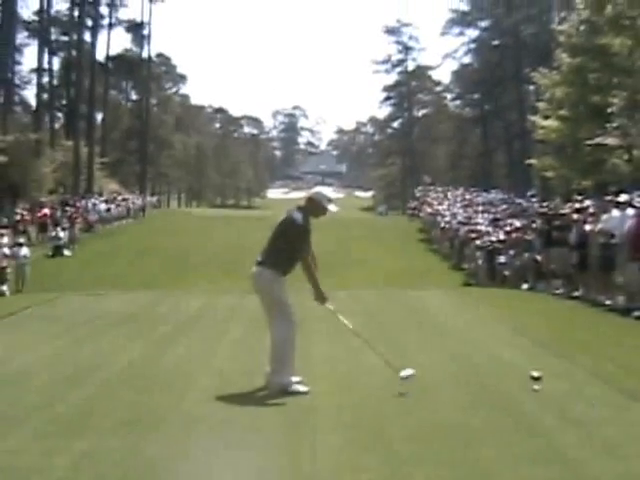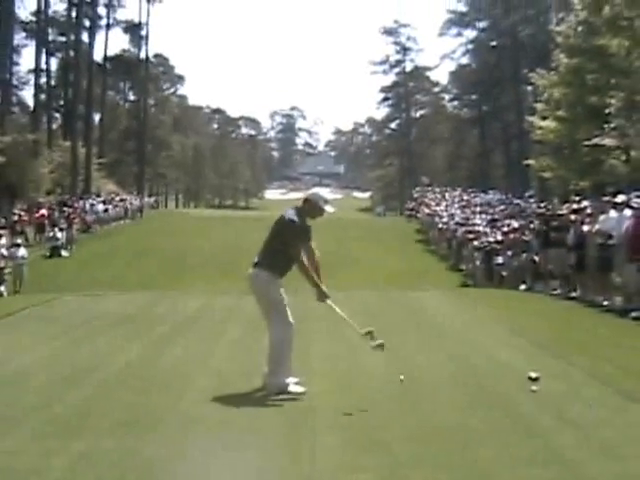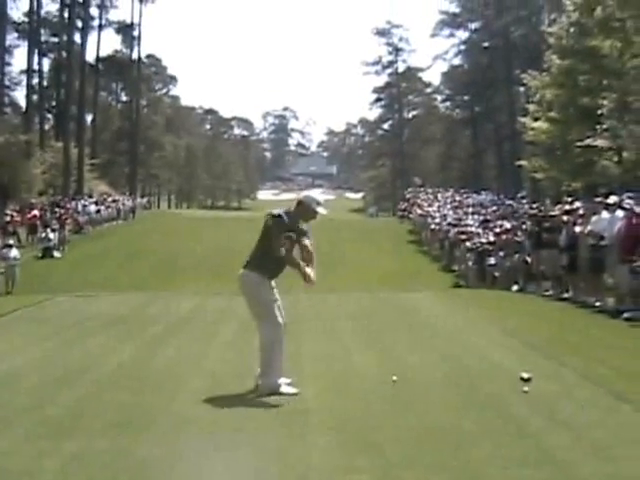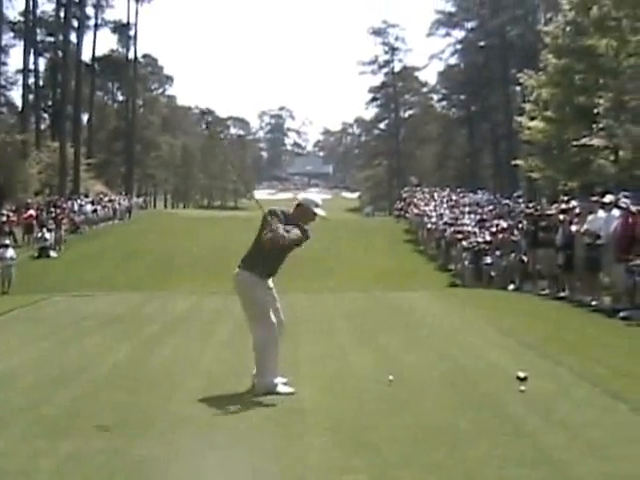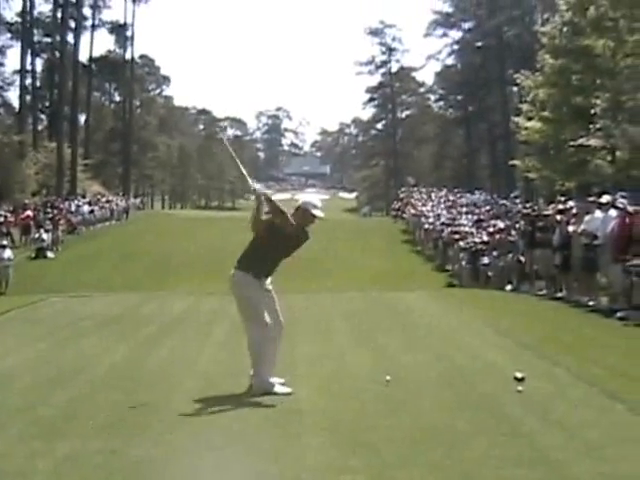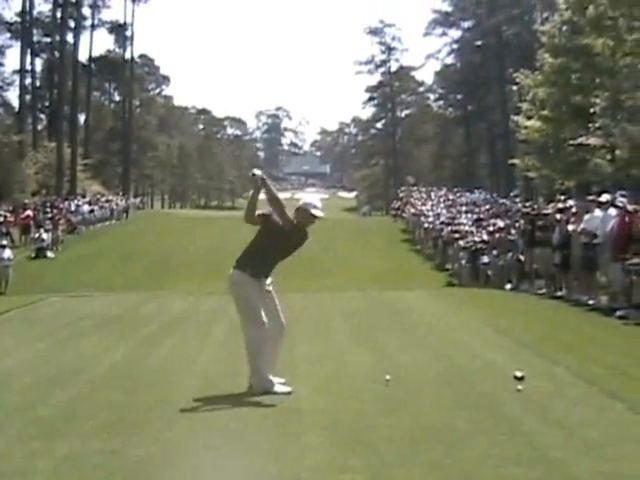
dt=0.1s
person 1, frame 1
left shoulder: (301, 220)
right shoulder: (297, 222)
left elbow: (310, 255)
right elbow: (305, 260)
left wrist: (316, 286)
right wrist: (317, 289)
left hip: (270, 275)
right hip: (268, 276)
left knee: (281, 324)
right knee: (285, 324)
left ankle: (277, 375)
right ankle: (280, 381)
person 1, frame 2
left shoulder: (304, 226)
right shoulder: (290, 220)
left elbow: (312, 255)
right elbow: (299, 259)
left wrist: (320, 283)
right wrist: (318, 286)
left hip: (272, 277)
right hip: (264, 276)
left knee: (282, 325)
right knee: (283, 325)
left ankle: (275, 375)
right ankle: (277, 382)
person 1, frame 3
left shoulder: (301, 229)
right shoulder: (278, 218)
left elbow: (308, 252)
right elbow: (279, 252)
left wrist: (309, 269)
right wrist: (302, 268)
left hip: (265, 279)
right hip: (254, 278)
left knee: (274, 325)
right knee: (272, 326)
left ankle: (268, 376)
right ankle: (269, 383)
person 1, frame 4
left shoulder: (304, 232)
right shoulder: (275, 215)
left elbow: (295, 235)
right elbow: (266, 240)
left wrist: (284, 236)
right wrist: (273, 234)
left hip: (265, 279)
right hip: (248, 277)
left knee: (276, 326)
right knee: (266, 326)
left ankle: (266, 376)
right ankle: (265, 383)
person 1, frame 5
left shoulder: (301, 235)
right shoulder: (272, 216)
left elbow: (288, 225)
right elbow: (256, 228)
left wrist: (269, 200)
right wrist: (259, 203)
left hip: (263, 280)
right hip: (244, 278)
left knee: (275, 327)
right knee: (261, 326)
left ankle: (263, 376)
right ankle: (261, 383)
person 1, frame 6
left shoulder: (301, 234)
right shoulder: (272, 217)
left elbow: (284, 219)
right elbow: (249, 218)
left wrist: (266, 186)
right wrist: (256, 190)
left hip: (261, 281)
right hip: (242, 278)
left knee: (276, 327)
right knee: (258, 326)
left ankle: (264, 374)
right ankle: (261, 381)
